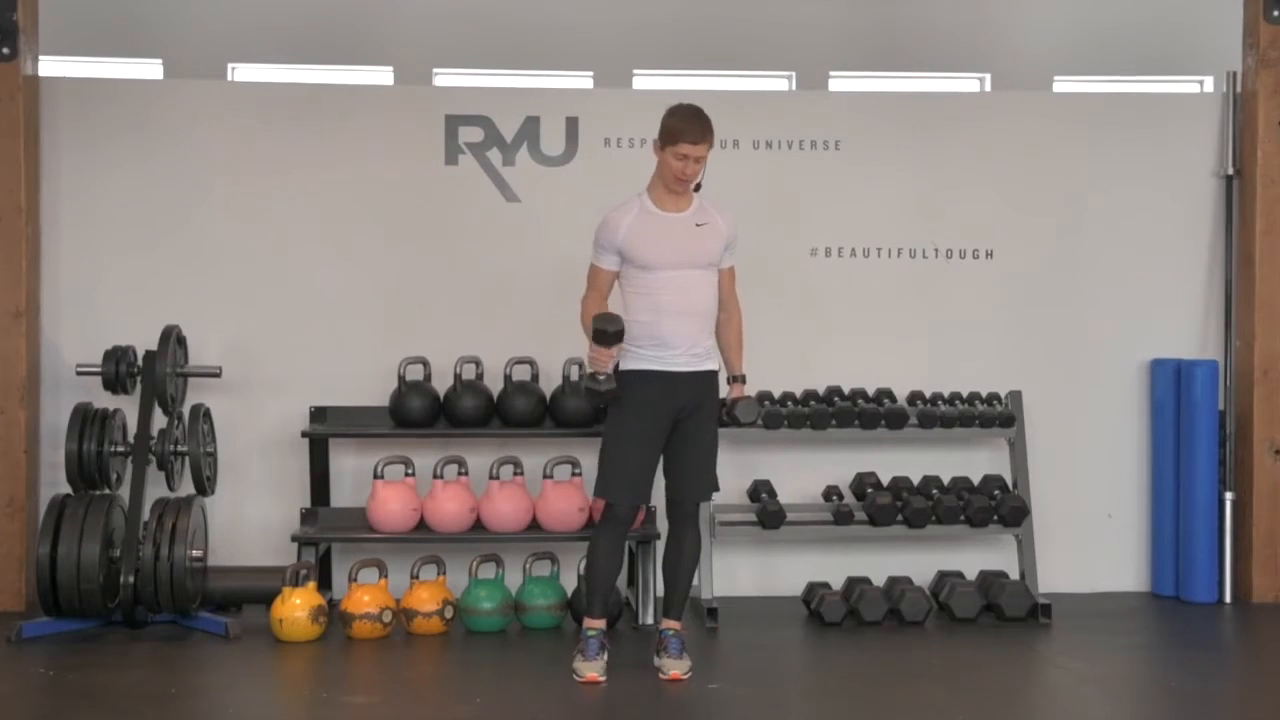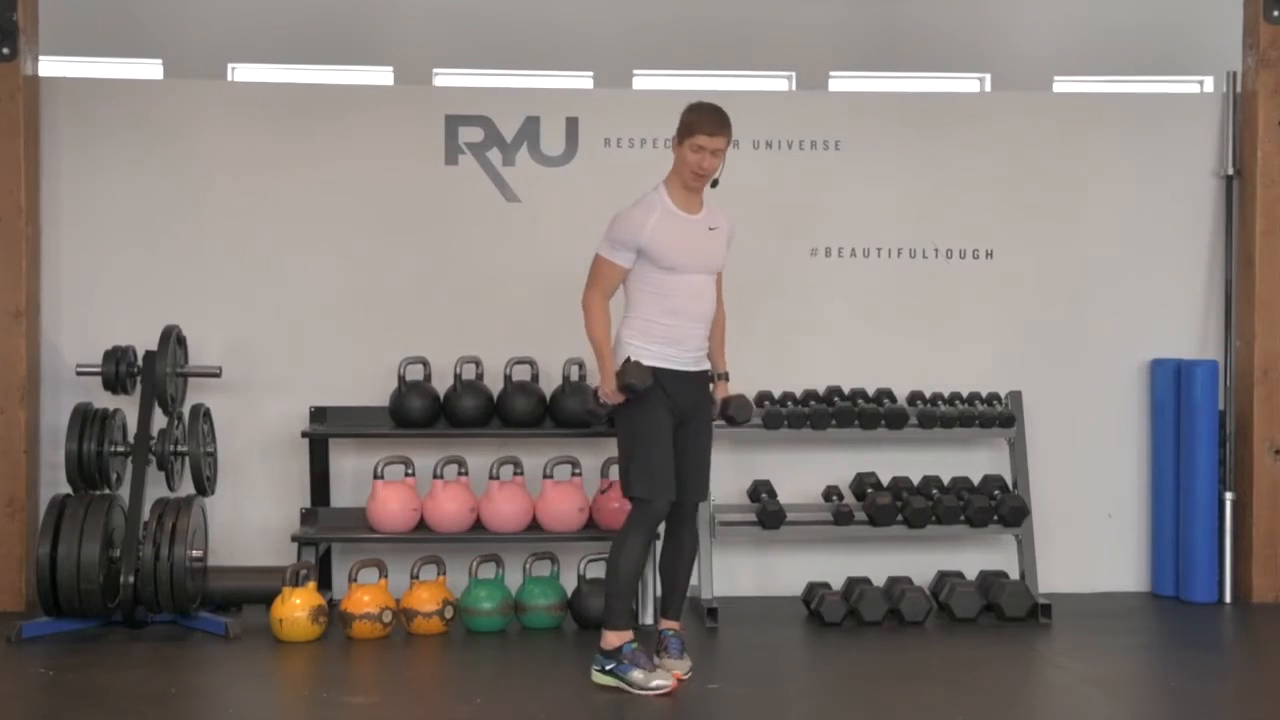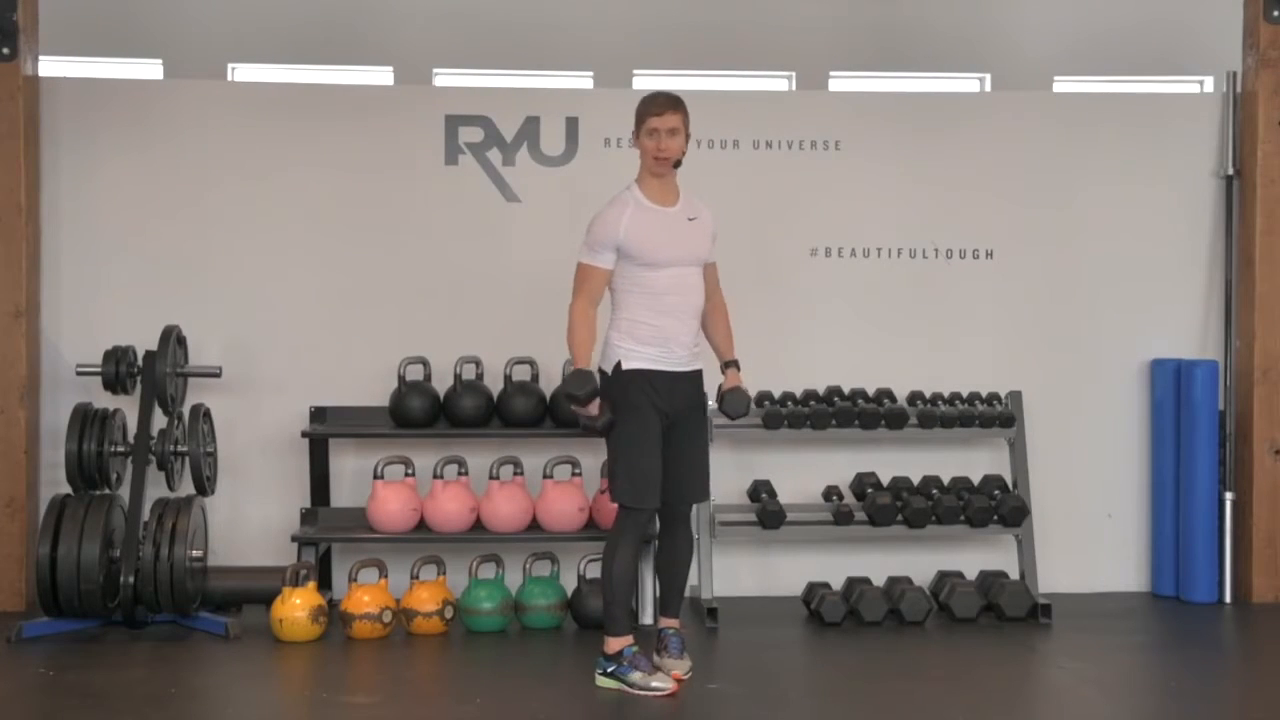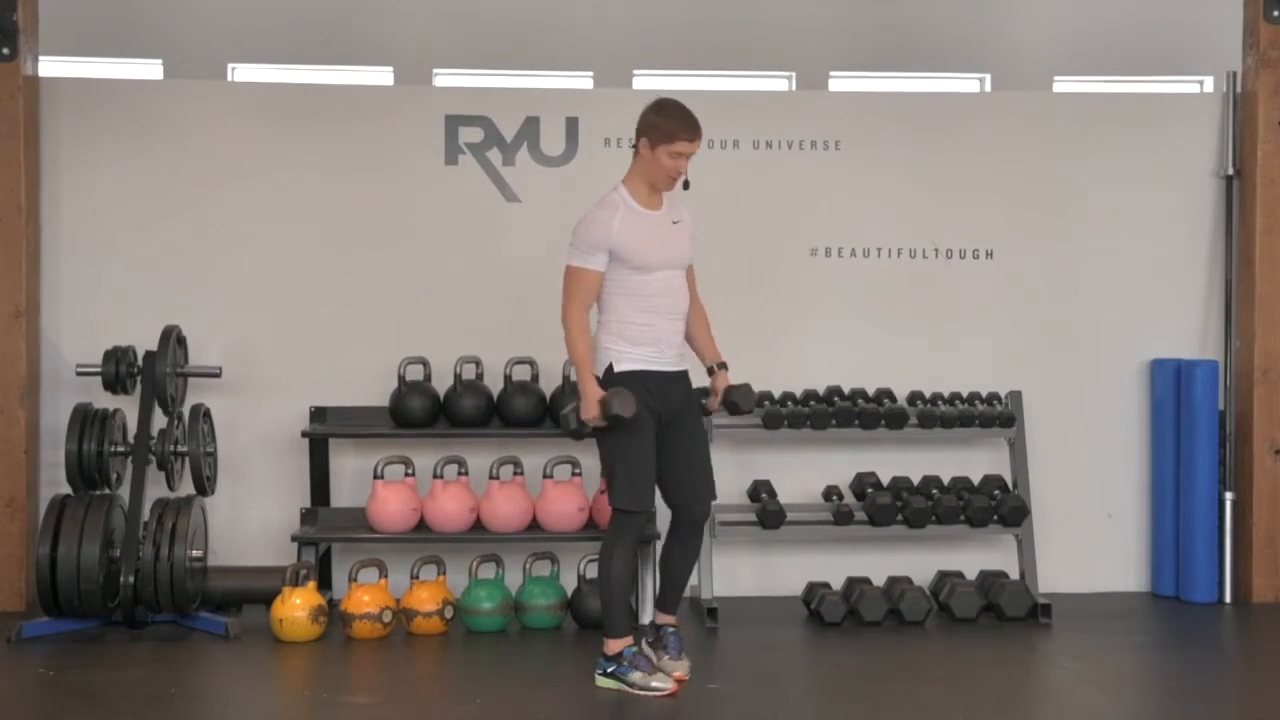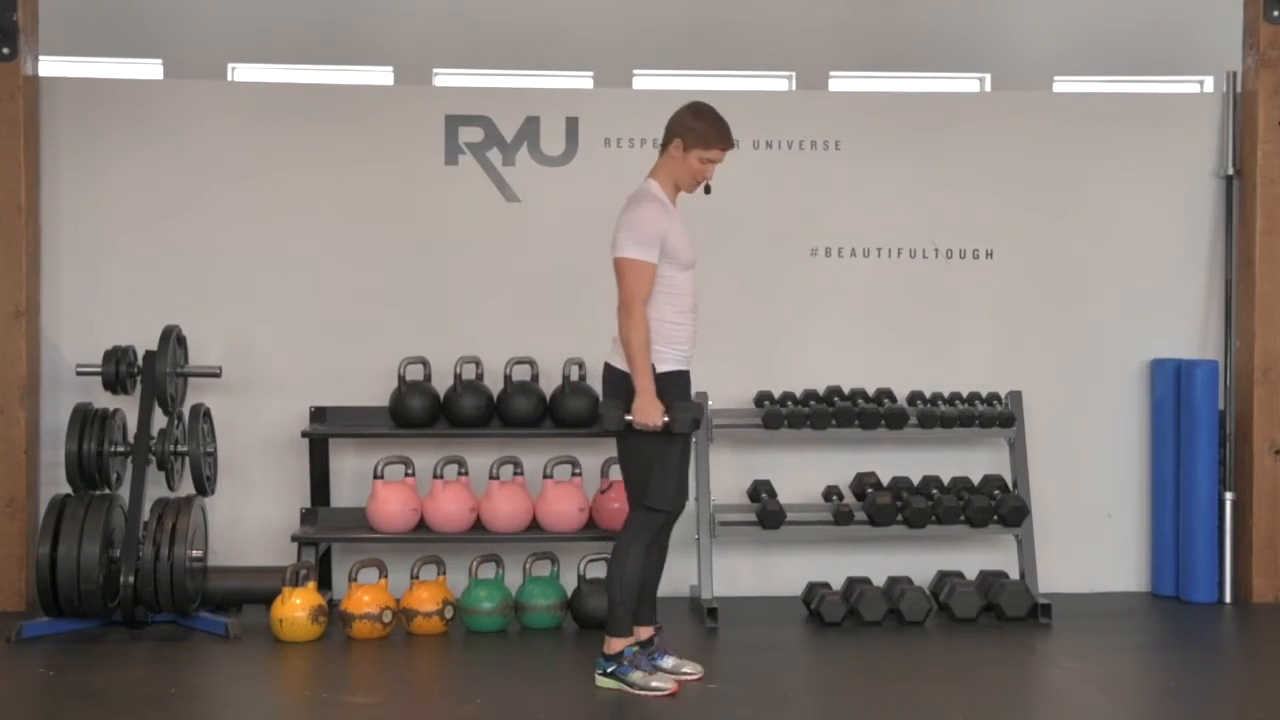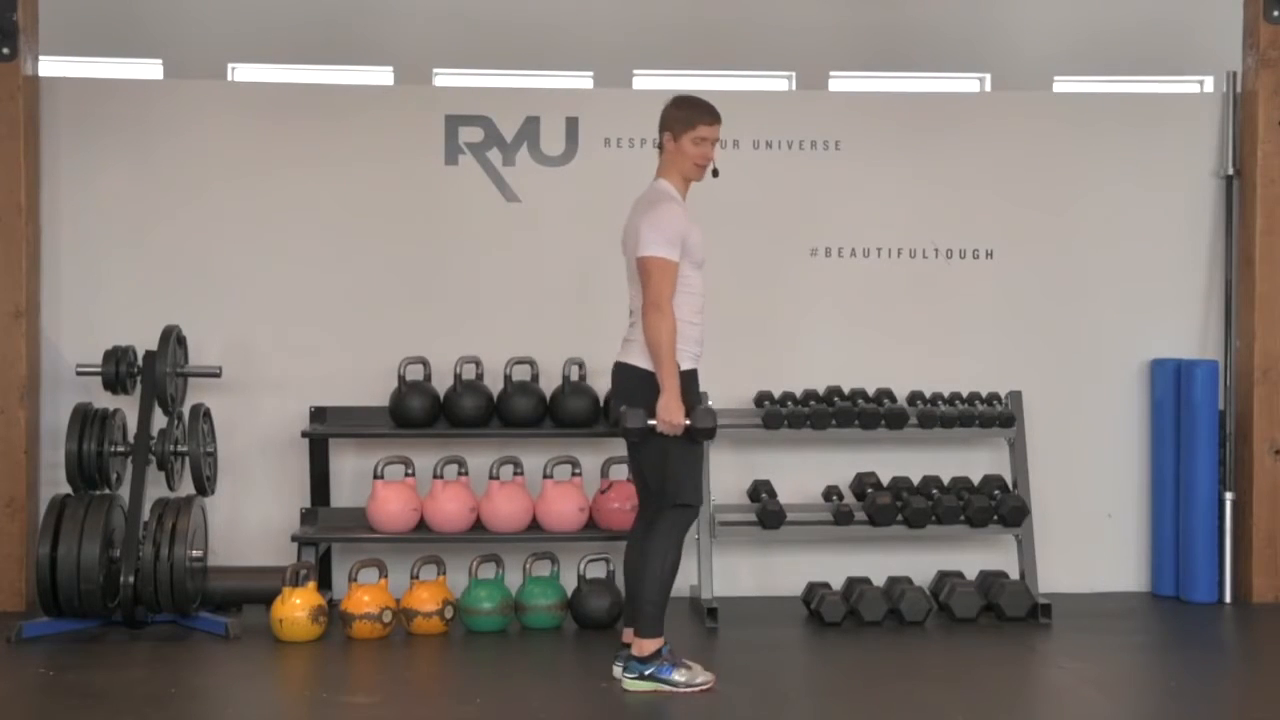
dt=0.5s
person 1, frame 1
left shoulder: (719, 225)
right shoulder: (621, 222)
left elbow: (727, 306)
right elbow: (594, 298)
left wrist: (737, 376)
right wrist: (599, 344)
left hip: (700, 383)
right hip: (641, 379)
left knee: (686, 510)
right knee: (620, 507)
left ankle: (670, 631)
right ankle: (593, 631)
person 1, frame 2
left shoulder: (720, 224)
right shoulder: (639, 218)
right elbow: (595, 295)
left wrist: (721, 373)
right wrist: (609, 368)
left hip: (694, 381)
right hip: (647, 379)
left knee: (686, 510)
right knee: (652, 505)
left ankle: (669, 630)
right ankle: (615, 646)
person 1, frame 3
left shoulder: (701, 216)
right shoulder: (616, 218)
right elbow: (584, 304)
left wrist: (729, 364)
left hip: (687, 381)
right hip: (635, 379)
left knee: (678, 513)
right knee: (636, 513)
left ankle: (669, 628)
right ankle: (615, 652)
person 1, frame 4
left shoulder: (680, 218)
right shoulder: (605, 219)
right elbow: (576, 309)
left wrist: (716, 366)
right wrist: (587, 385)
left hip: (676, 381)
right hip: (626, 382)
left knee: (694, 507)
right knee: (631, 516)
left ankle: (664, 625)
right ankle: (616, 653)
person 1, frame 5
left shoulder: (664, 210)
right shoulder: (647, 211)
right elbow: (633, 308)
right wrist: (645, 391)
left hip: (667, 379)
right hip: (646, 382)
left knee: (663, 512)
right knee: (648, 514)
left ankle: (643, 639)
right ankle: (615, 654)
person 1, frame 6
left shoulder: (658, 206)
right shoulder: (665, 211)
right elbow: (658, 308)
right wrist: (671, 393)
left hip: (647, 377)
right hip: (656, 379)
left knee: (655, 510)
right knee: (677, 510)
left ankle: (636, 642)
right ankle: (645, 657)
